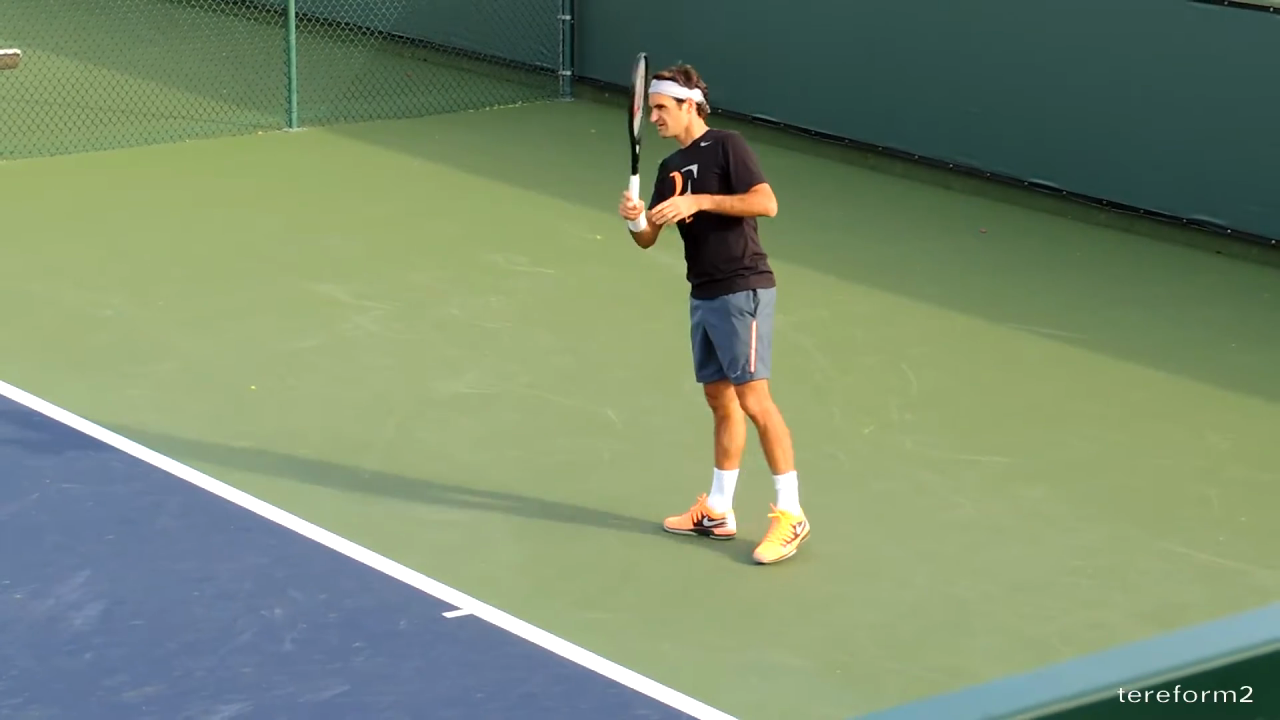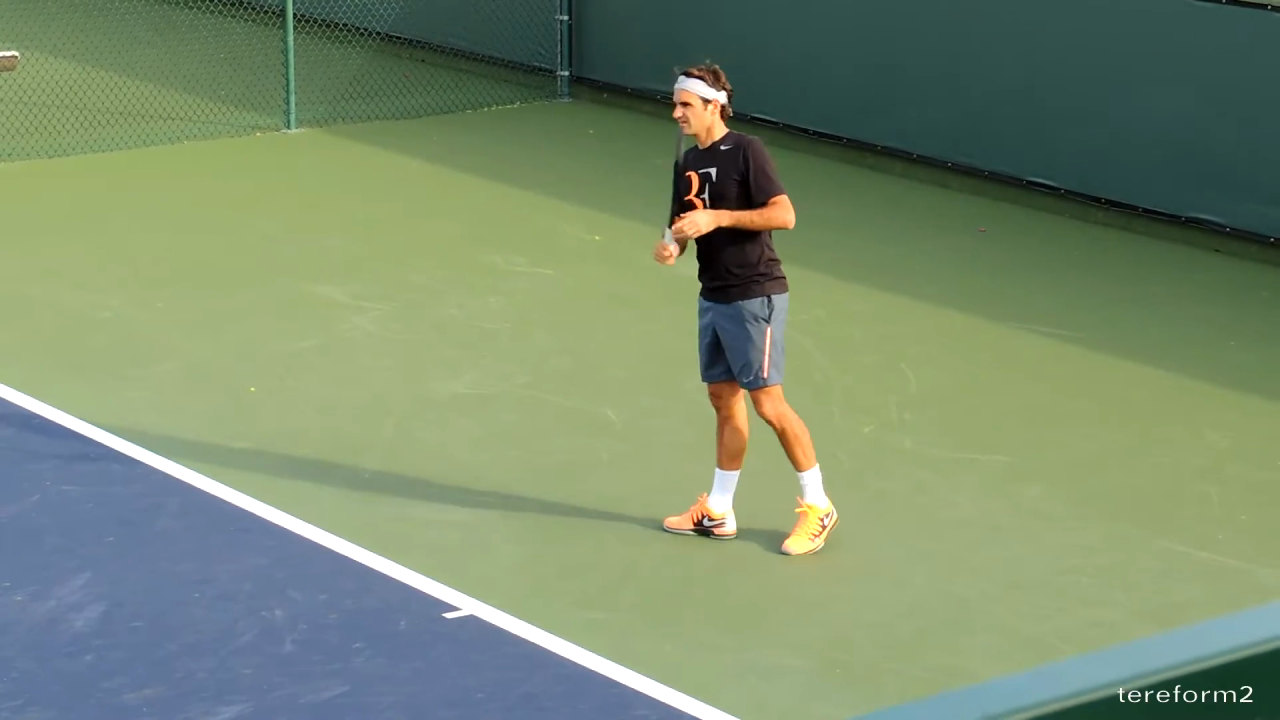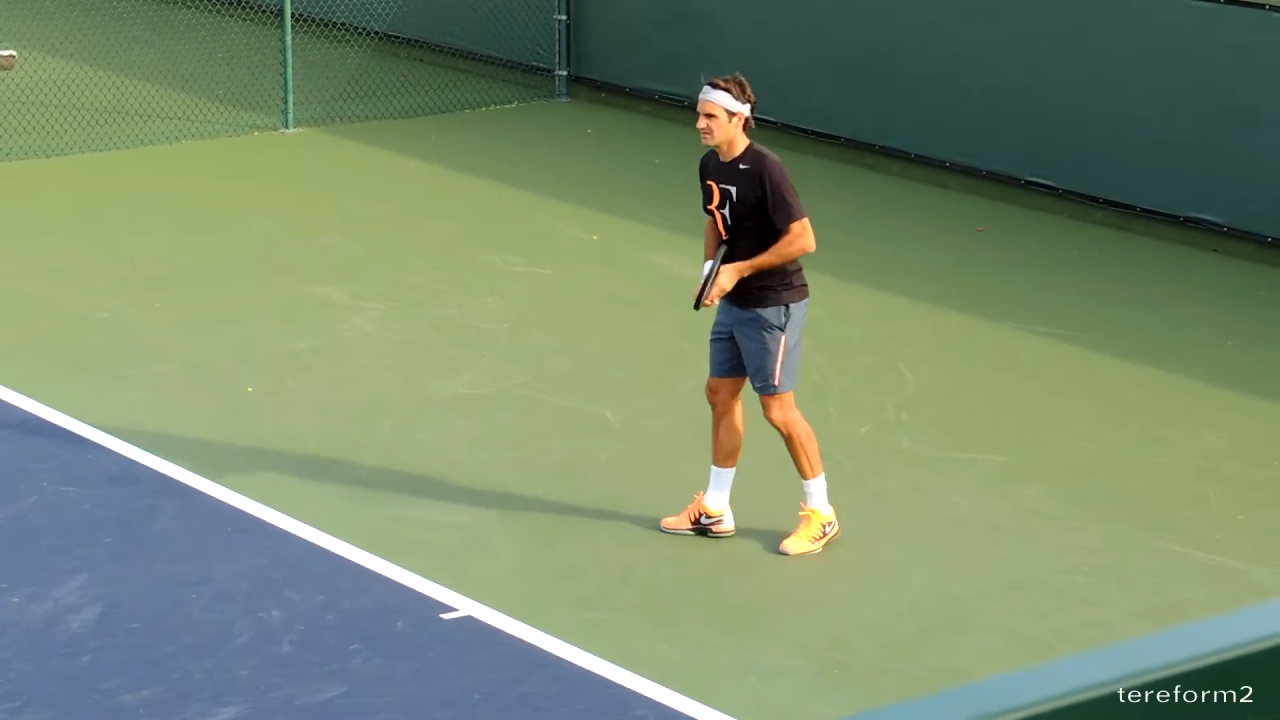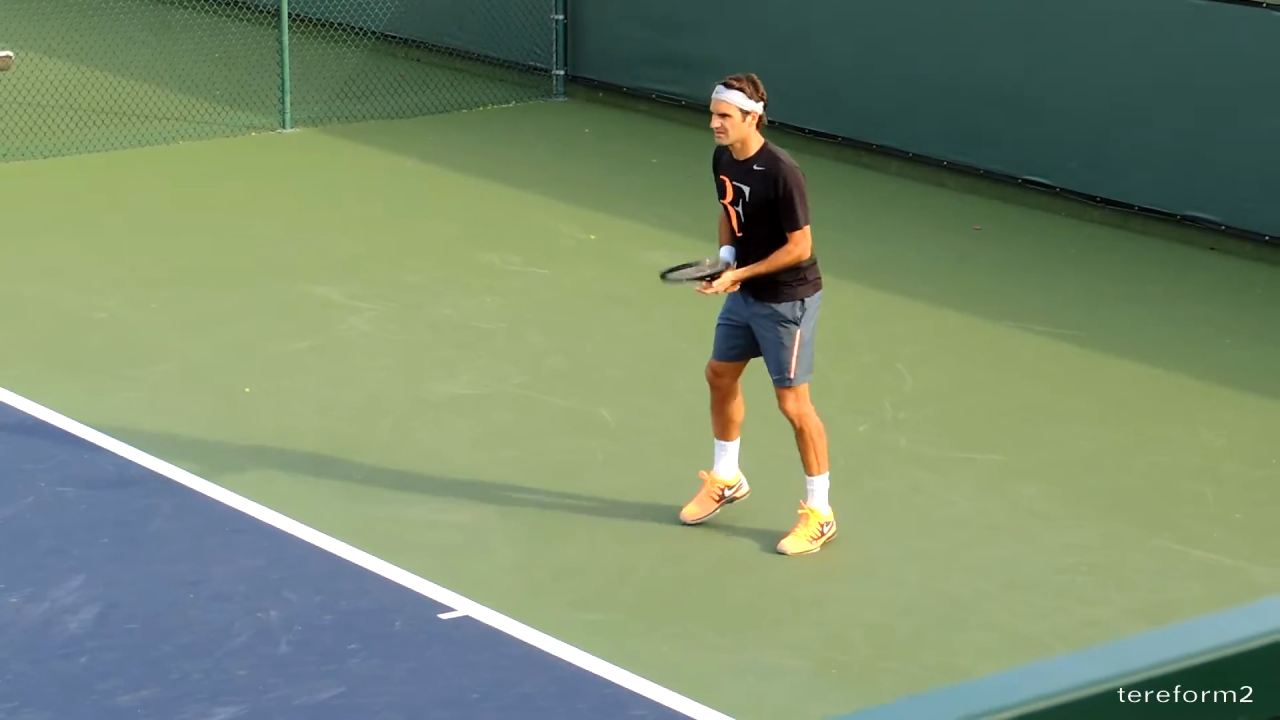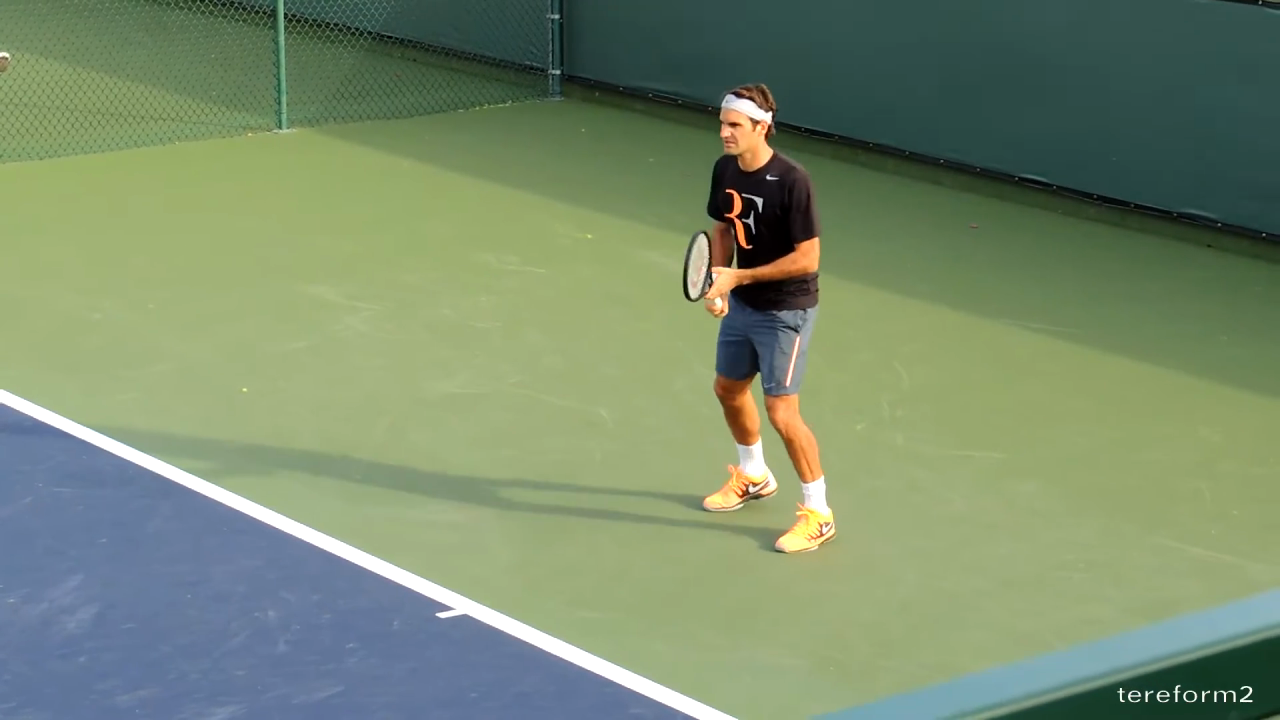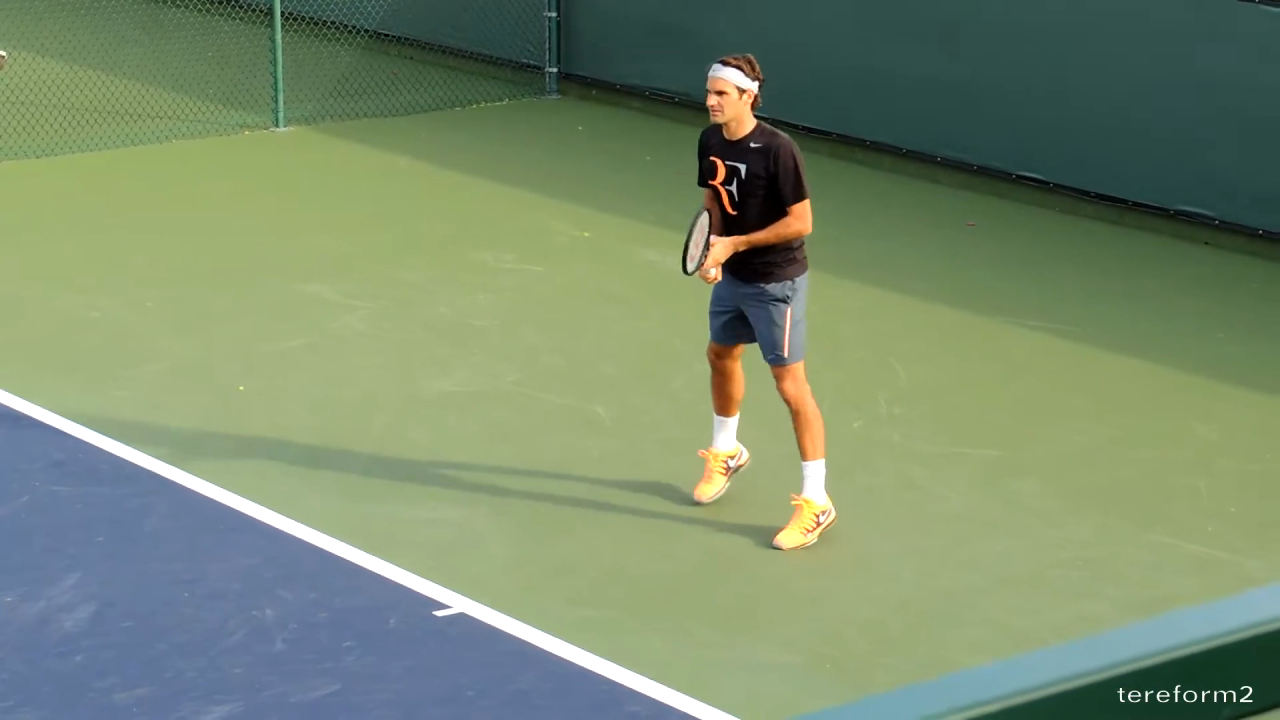
dt=0.2s
person 1, frame 1
left shoulder: (727, 145)
right shoulder: (670, 166)
left elbow: (766, 204)
right elbow: (649, 237)
left wrist: (700, 200)
right wrist: (636, 219)
left hip: (742, 293)
right hip: (703, 296)
left knee: (753, 401)
right knee: (720, 401)
left ankle: (791, 514)
right ankle: (717, 510)
person 1, frame 2
left shoulder: (747, 151)
right shoulder: (686, 163)
left elbow: (784, 216)
right elbow: (683, 227)
left wrist: (716, 219)
right wrist: (669, 245)
left hip: (755, 298)
right hip: (712, 300)
left knee: (768, 405)
right knee: (724, 401)
left ankle: (817, 506)
right ankle: (717, 510)
person 1, frame 3
left shoulder: (767, 170)
right shoulder: (709, 164)
left elbow: (803, 241)
left wrist: (739, 271)
right wrist: (710, 270)
left hip: (774, 306)
right hip: (733, 304)
left knee: (779, 411)
right knee: (720, 397)
left ankle: (820, 513)
right ankle: (713, 511)
person 1, frame 4
left shoulder: (781, 171)
right shoulder: (723, 157)
left elbow: (800, 247)
left wrist: (740, 274)
right wrist: (725, 257)
left hip: (789, 299)
right hip: (746, 293)
left knee: (793, 403)
right knee: (719, 376)
left ankle: (819, 514)
right ankle: (725, 480)
person 1, frame 5
left shoulder: (793, 181)
right shoulder: (723, 170)
left elbow: (808, 259)
left wrist: (739, 277)
right wrist: (718, 285)
left hip: (787, 309)
right hip: (743, 304)
left knee: (782, 413)
right knee: (729, 391)
left ankle: (818, 512)
right ankle: (752, 475)
person 1, frame 6
left shoulder: (779, 149)
right shoulder: (708, 140)
left elbow: (801, 223)
left wrist: (733, 245)
right wrist: (713, 254)
left hip: (777, 280)
right hip: (734, 276)
left knee: (791, 386)
right knee: (720, 357)
left ankle: (815, 502)
right ankle: (727, 450)
